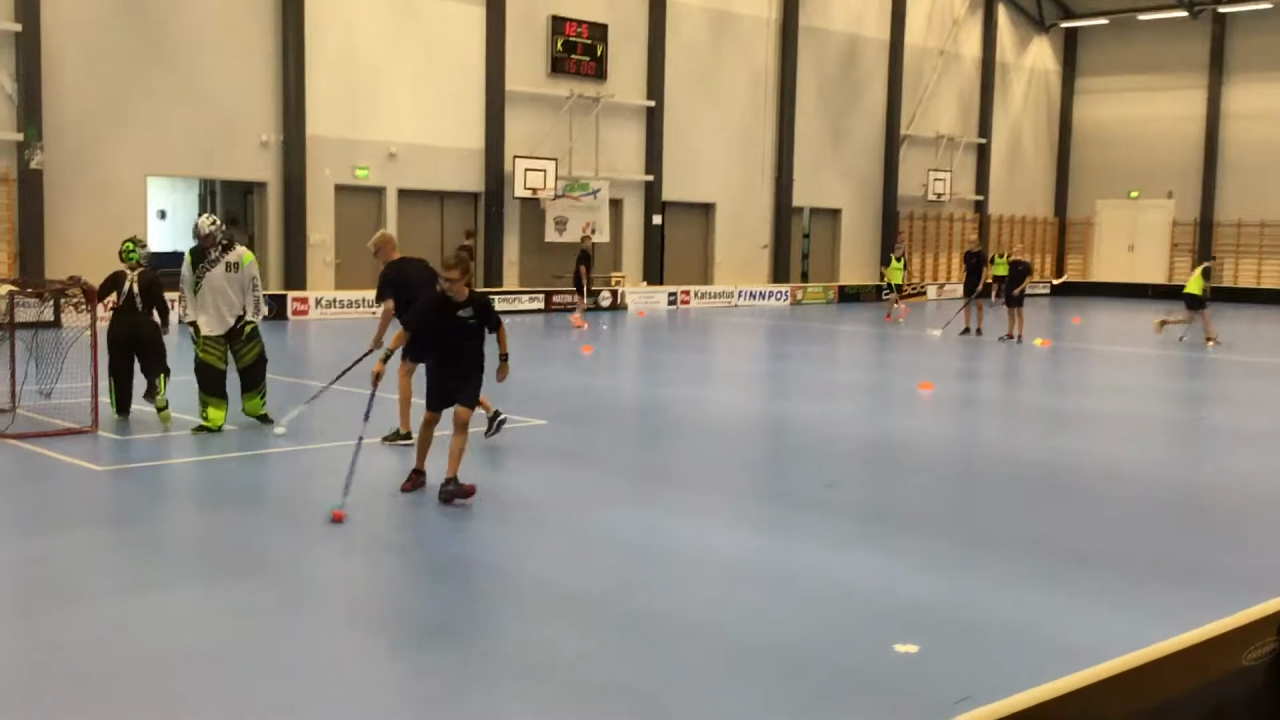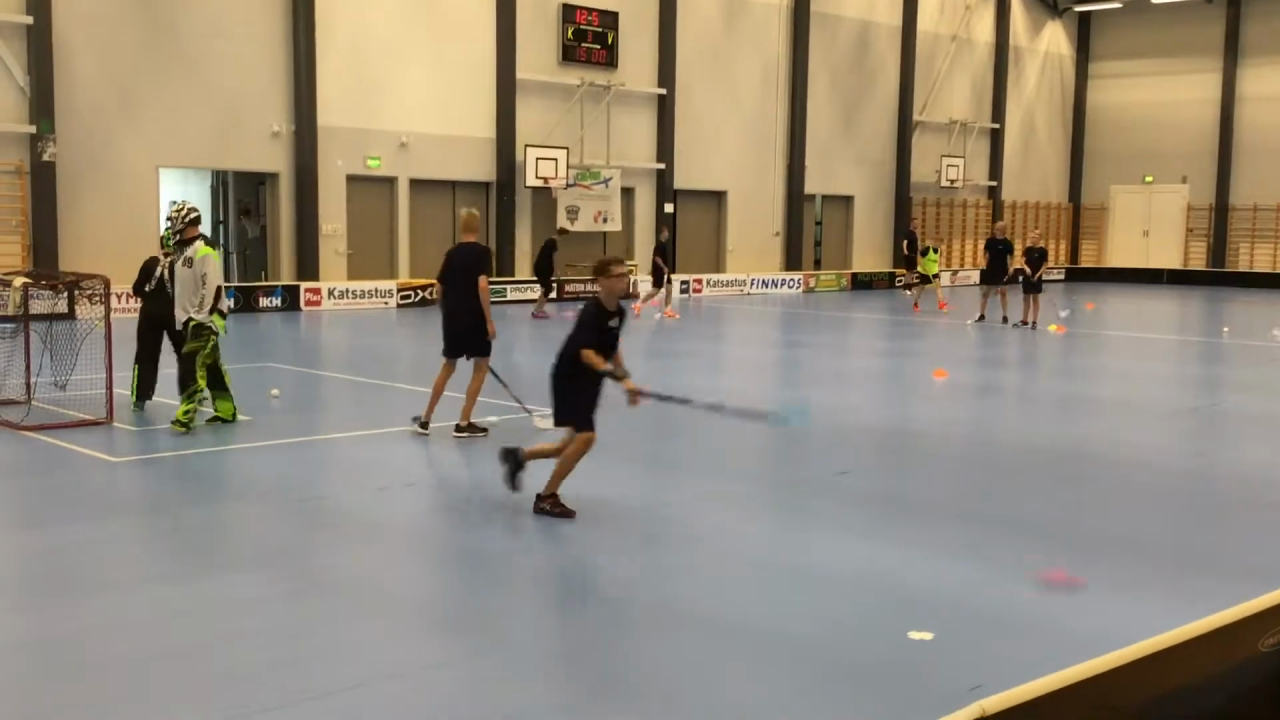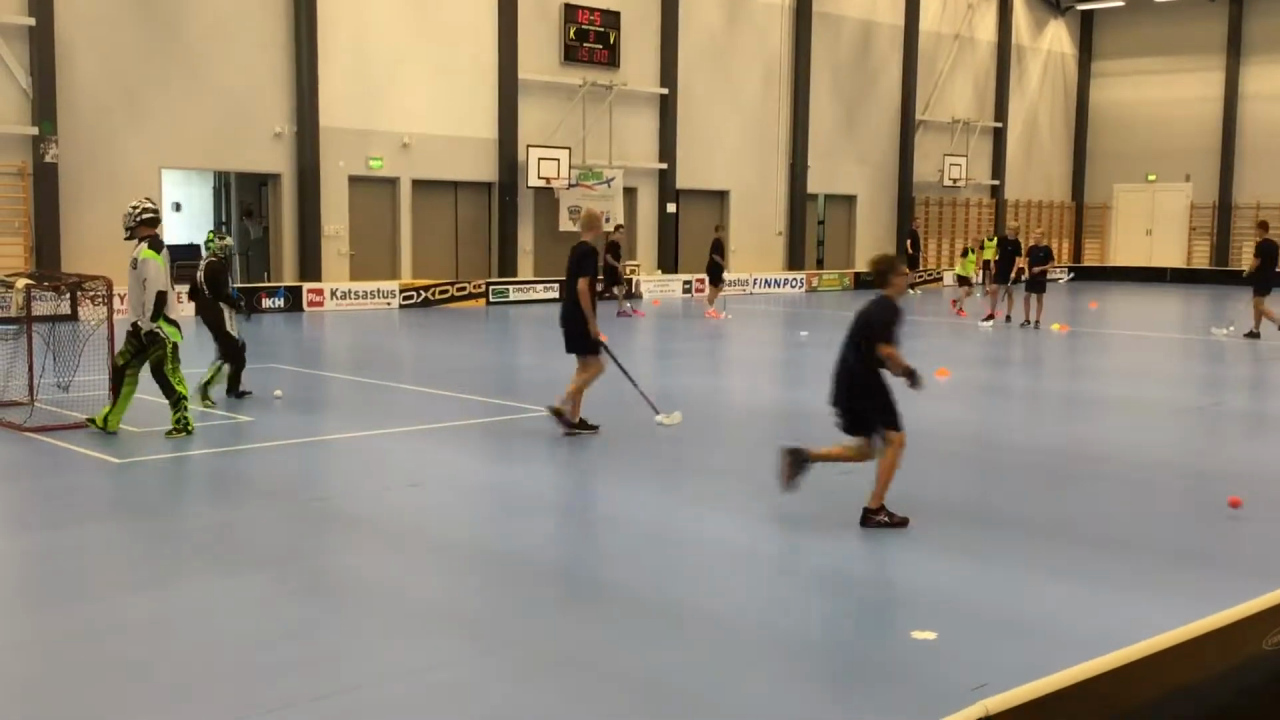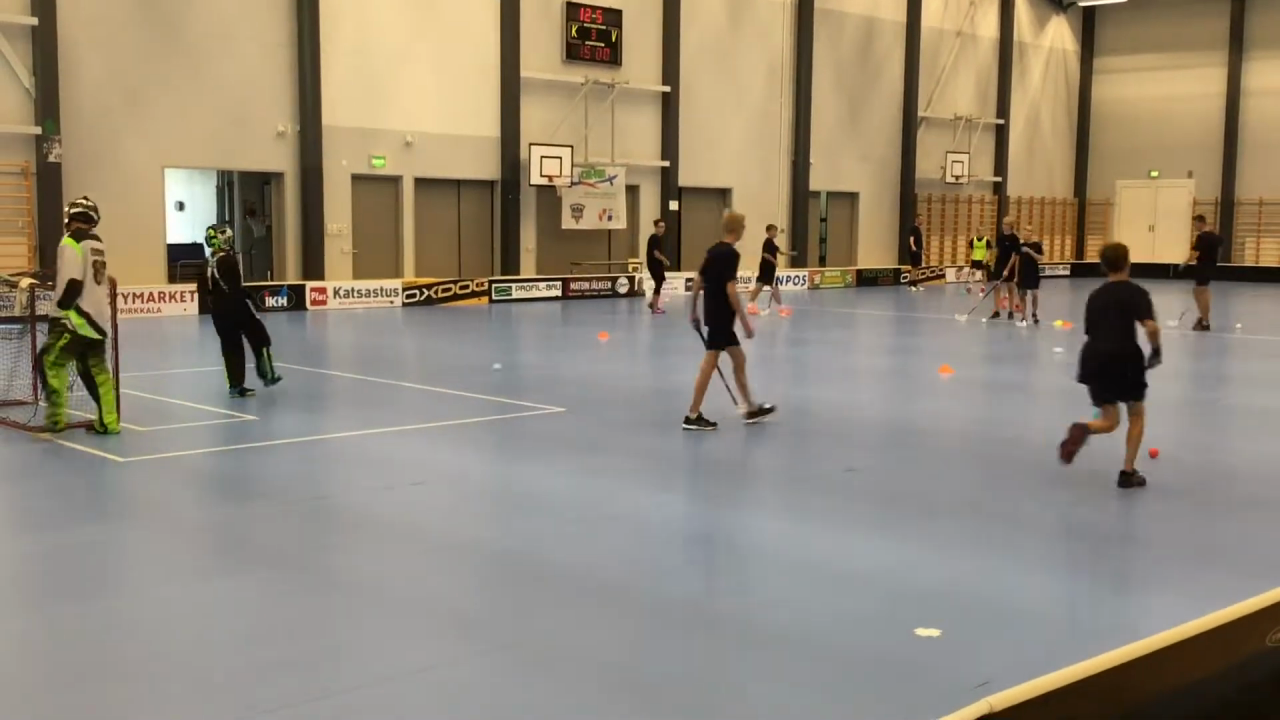
dt=0.7s
person 1, frame 1
left shoulder: (480, 303)
right shoulder: (431, 303)
left elbow: (499, 329)
right elbow: (406, 331)
left wrist: (503, 361)
right wrist: (383, 360)
left hip: (470, 370)
right hip: (440, 367)
left knee: (461, 418)
right knee: (431, 418)
left ankle: (450, 483)
right ankle: (418, 471)
person 1, frame 2
left shoulder: (618, 312)
right shoulder: (592, 314)
right elbow: (586, 353)
left wrist: (626, 376)
right wrist: (620, 379)
left hip: (588, 382)
right hip: (570, 379)
left knee: (579, 442)
right knee: (583, 438)
left ankle: (518, 456)
right ankle: (546, 496)
person 1, frame 3
left shoulder: (873, 307)
right shoulder: (889, 309)
right elbow: (885, 350)
left wrist: (893, 367)
right wrist: (909, 372)
left hip: (849, 379)
right hip: (863, 381)
left knee: (864, 451)
right knee: (895, 441)
left ankle: (801, 457)
right ankle: (874, 510)
person 1, frame 4
left shoulder: (1095, 296)
right shoulder: (1136, 292)
right elbow: (1151, 325)
right wrist: (1157, 350)
left hip: (1094, 358)
right hip: (1124, 358)
left knee: (1108, 420)
right knee: (1136, 414)
left ankle: (1081, 430)
right ankle: (1128, 472)
person 2, frame 1
left shoulder: (242, 255)
right shoulder: (192, 257)
left elbow: (254, 289)
right elbow: (186, 290)
left wrist: (251, 319)
right wrist: (191, 320)
left hip: (239, 321)
right hip: (208, 325)
left knee: (253, 365)
right knee: (208, 371)
left ankle: (255, 408)
right ankle: (212, 420)
person 2, frame 2
left shoulder: (204, 249)
right shoulder: (182, 248)
left elbow: (213, 287)
left wrist: (202, 316)
right wrist: (182, 316)
left hip: (205, 319)
right hip: (191, 318)
left knee: (191, 363)
right knee: (210, 364)
left ankle: (186, 417)
right ankle: (226, 411)
person 2, frame 3
left shoulder: (150, 251)
right shoulder: (146, 245)
left elbow: (157, 292)
left wrist: (149, 325)
left hip: (158, 323)
right hip: (143, 322)
left knee: (165, 373)
right knee: (123, 367)
left ankle: (183, 422)
right ankle: (109, 420)
person 2, frame 4
left shoulder: (72, 241)
right shoulder: (96, 243)
left elbow: (71, 283)
left wrist: (59, 312)
left hip: (79, 317)
right hip: (99, 318)
left knee: (51, 361)
right knee: (96, 369)
left ankle: (57, 415)
right ankle: (107, 422)
person 3, frame 1
left shoulder: (389, 274)
right shoulder: (420, 264)
left elbow: (389, 308)
left wrist: (378, 337)
left knee: (405, 372)
left ankle: (404, 431)
person 3, frame 2
left shoulder: (452, 253)
right shoulder: (482, 252)
left elbow: (440, 288)
right elbow: (482, 285)
right wrist: (489, 321)
left hip: (453, 319)
right hip: (474, 320)
left knee: (448, 367)
right knee: (480, 368)
left ankle: (425, 420)
right ankle: (463, 424)
person 3, frame 3
left shoulder: (576, 249)
right shoulder: (589, 251)
right elbow: (582, 287)
right wrist: (592, 322)
left hip: (570, 316)
right hip: (578, 318)
left knee: (584, 366)
right knee: (595, 366)
left ankle: (574, 419)
right ankle: (562, 407)
person 3, frame 4
left shoulder: (713, 250)
right shoulder: (731, 254)
left elbow: (698, 282)
right elbow: (730, 289)
left wrist: (694, 311)
right wrist: (745, 321)
left hip: (712, 313)
right hip: (721, 316)
left knee: (739, 359)
right knee: (710, 364)
left ankle: (751, 408)
right ankle: (692, 416)
person 4, frame 1
left shoulder: (117, 276)
right shoulder: (151, 277)
left elbow: (97, 296)
right elbow: (161, 305)
right wrist: (164, 324)
left hip: (120, 327)
right hip: (144, 327)
left knee: (119, 369)
right knee: (157, 368)
left ankle: (121, 410)
right ankle: (158, 397)
person 4, frame 2
left shoulder: (151, 262)
left elbow: (137, 289)
left hip: (150, 312)
right hip: (173, 313)
left knee: (145, 356)
left ankle: (140, 399)
person 4, frame 3
left shoulder: (203, 266)
right shoulder: (218, 266)
left elbow: (193, 295)
right elbow: (224, 294)
right wrist: (239, 305)
left hip: (208, 312)
right hip: (219, 313)
left knee: (236, 348)
right knee: (230, 353)
left ankle: (234, 389)
right ankle: (204, 387)
person 4, frame 4
left shoulder: (209, 262)
right shoulder: (229, 260)
left elbow: (205, 289)
right elbow: (236, 287)
right wrist: (247, 297)
left hip: (217, 310)
right hip: (236, 307)
left knee: (231, 346)
right knee: (259, 338)
left ankle: (235, 386)
right ankle: (268, 376)
